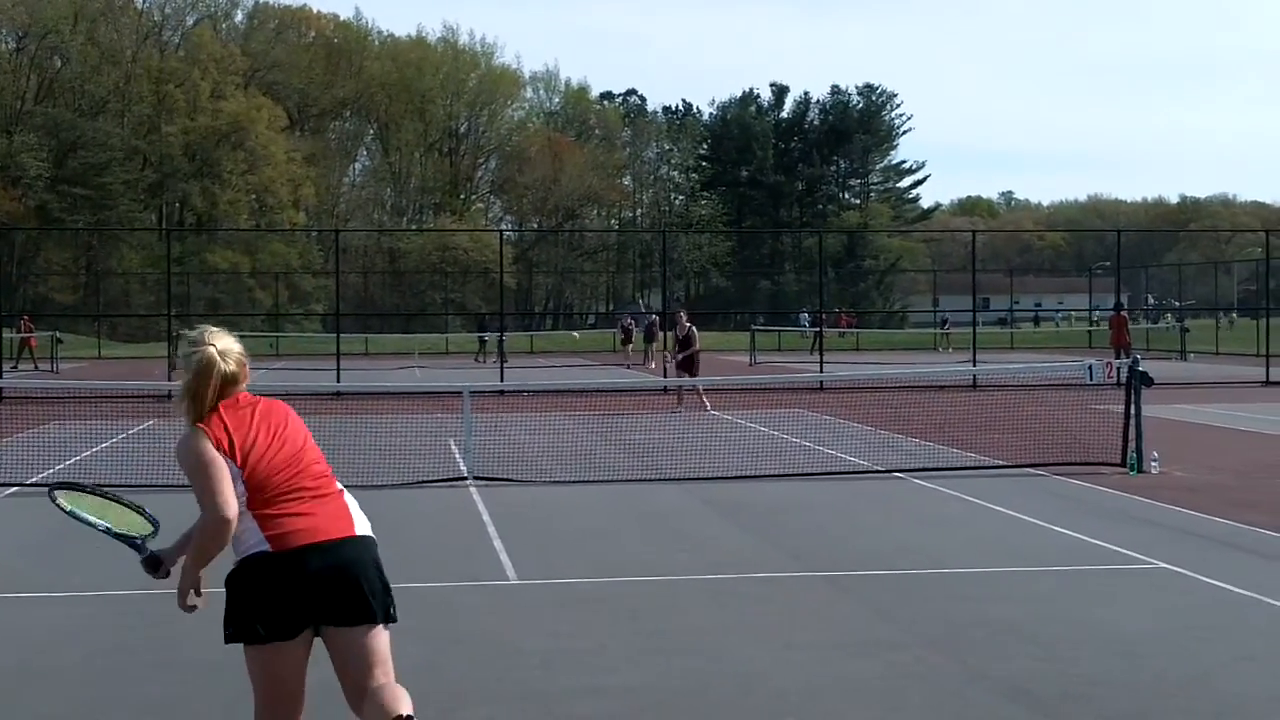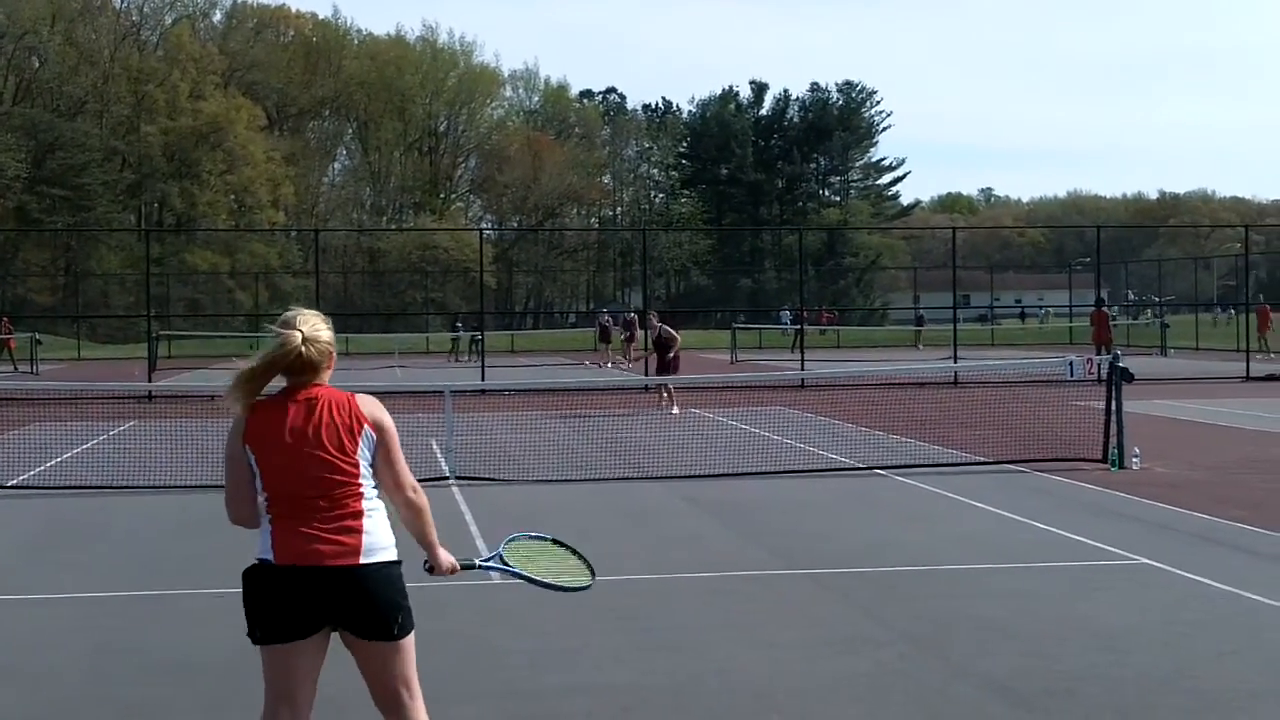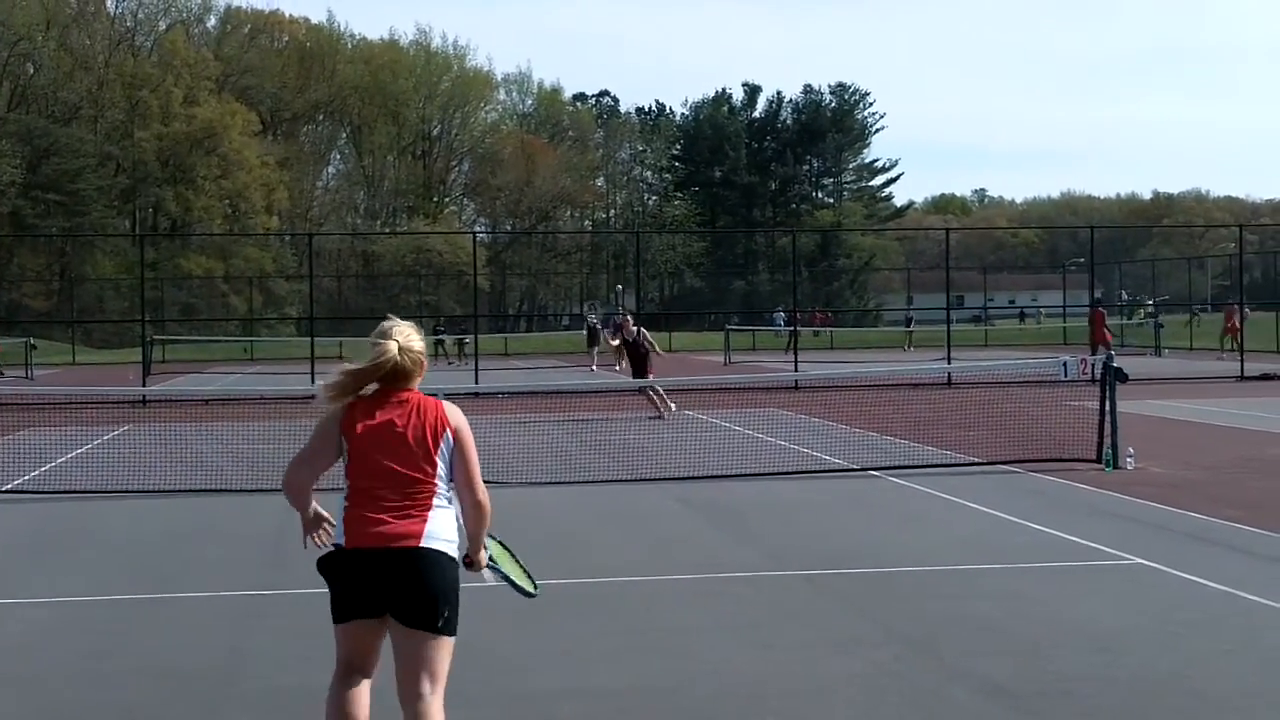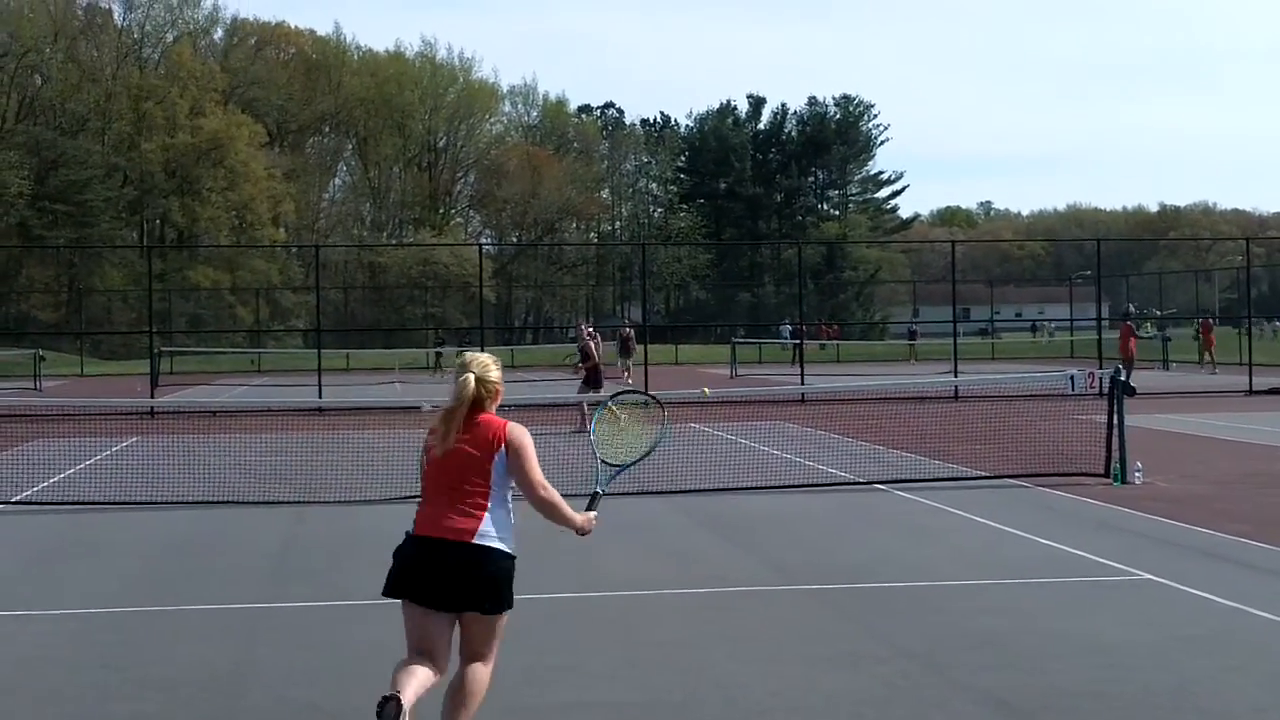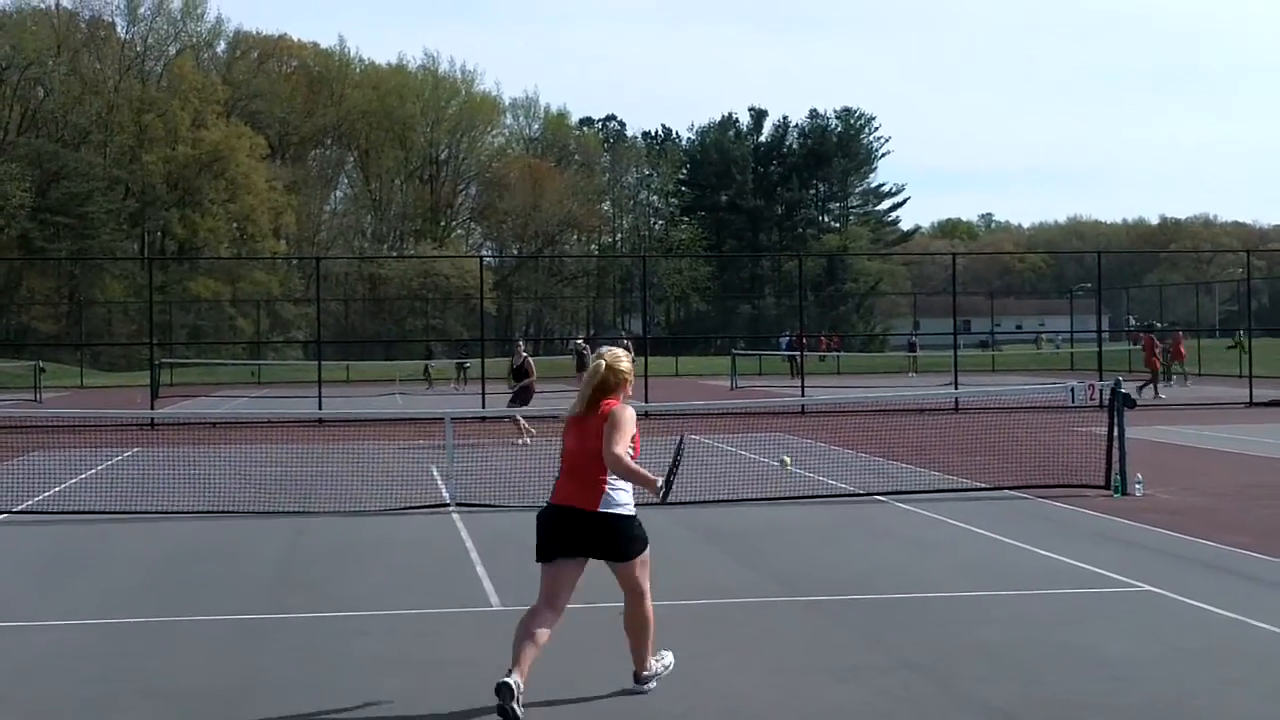
dt=0.5s
person 1, frame 1
left shoulder: (199, 437)
right shoulder: (280, 411)
left elbow: (223, 516)
left wrist: (190, 570)
right wrist: (179, 549)
left hip: (273, 568)
right hip: (350, 550)
right knee: (377, 685)
person 1, frame 2
left shoulder: (249, 422)
right shoulder: (366, 410)
left elbow: (240, 513)
right elbow: (407, 494)
right wrist: (436, 550)
left hip: (284, 575)
right hip: (366, 568)
person 1, frame 3
left shoulder: (345, 416)
right shoulder: (448, 416)
left elbow: (295, 481)
right elbow: (476, 498)
left wrist: (309, 514)
right wrist: (476, 547)
left hip: (356, 557)
right hip: (426, 559)
left knee: (353, 672)
person 1, frame 4
left shoulder: (436, 436)
right shoulder: (510, 434)
right elbow: (538, 493)
right wrist: (576, 521)
left hip: (423, 549)
right hip: (483, 555)
left knee: (421, 662)
right knee: (478, 658)
person 1, frame 5
left shoulder: (575, 417)
right shoulder: (622, 413)
right elbow: (613, 456)
right wrist: (647, 480)
left hip: (560, 510)
right hip: (609, 517)
left knee: (548, 606)
right knee: (638, 592)
left ankle: (514, 678)
right ankle: (644, 670)
